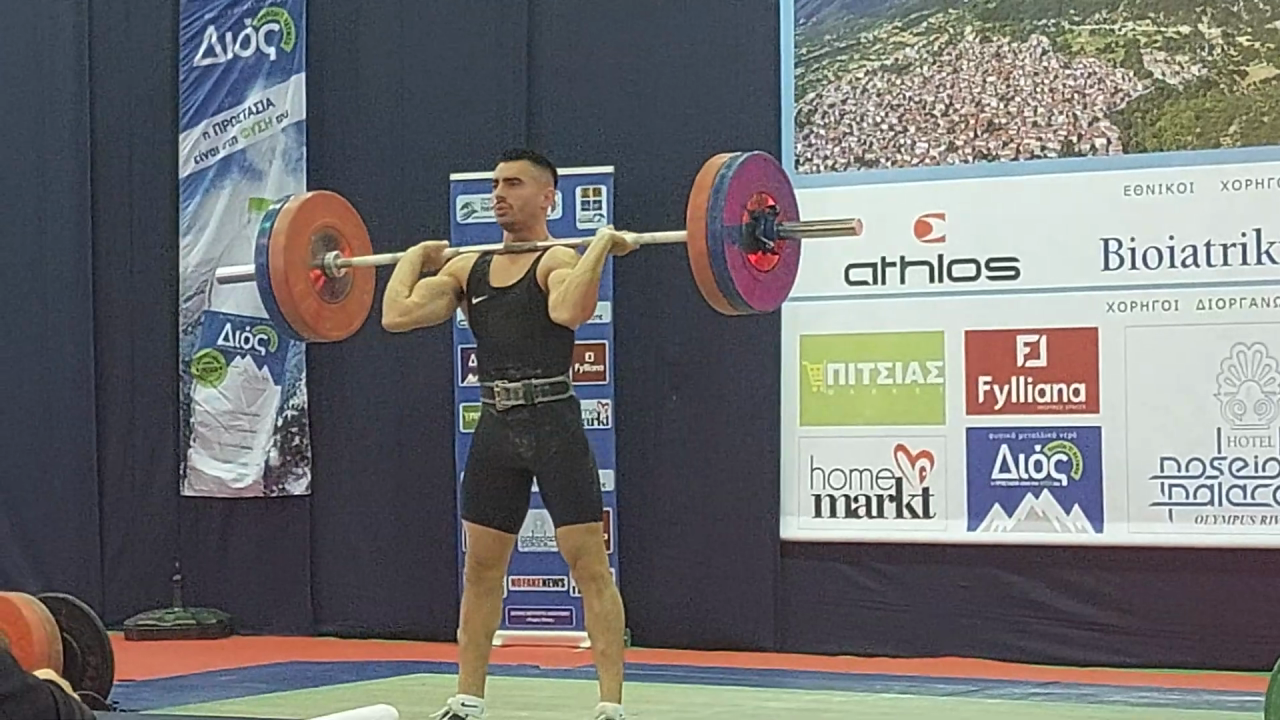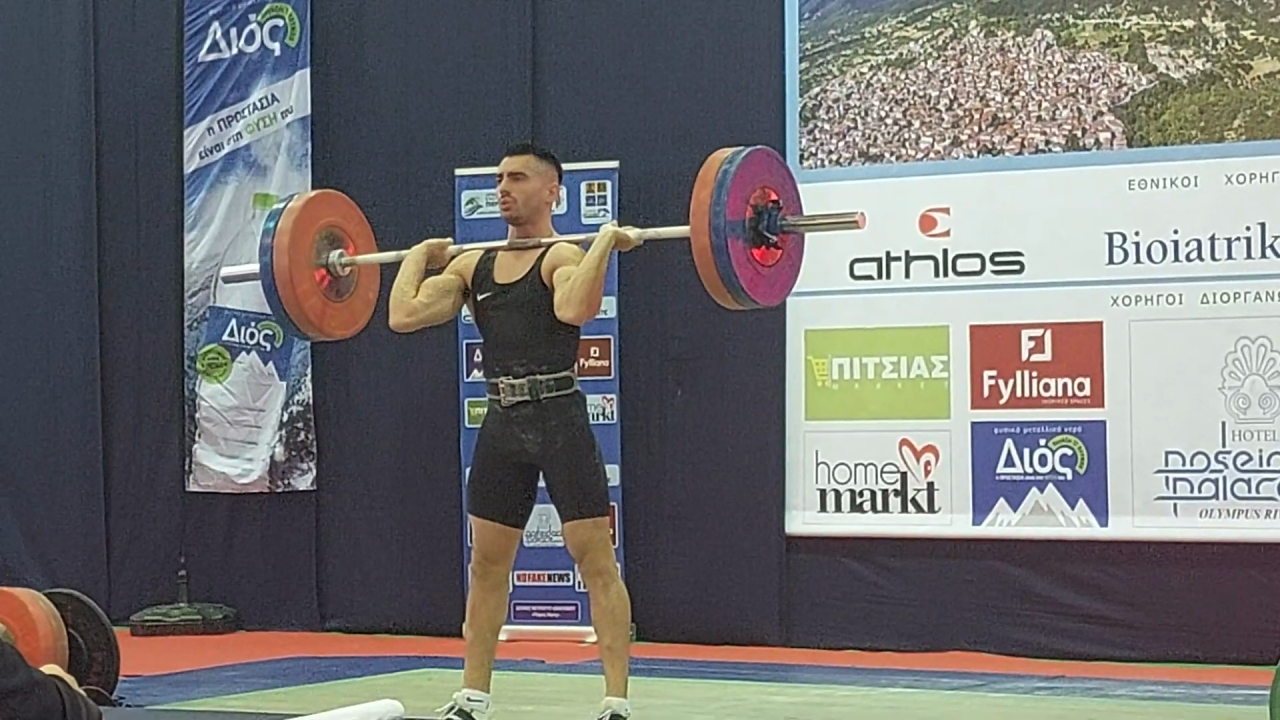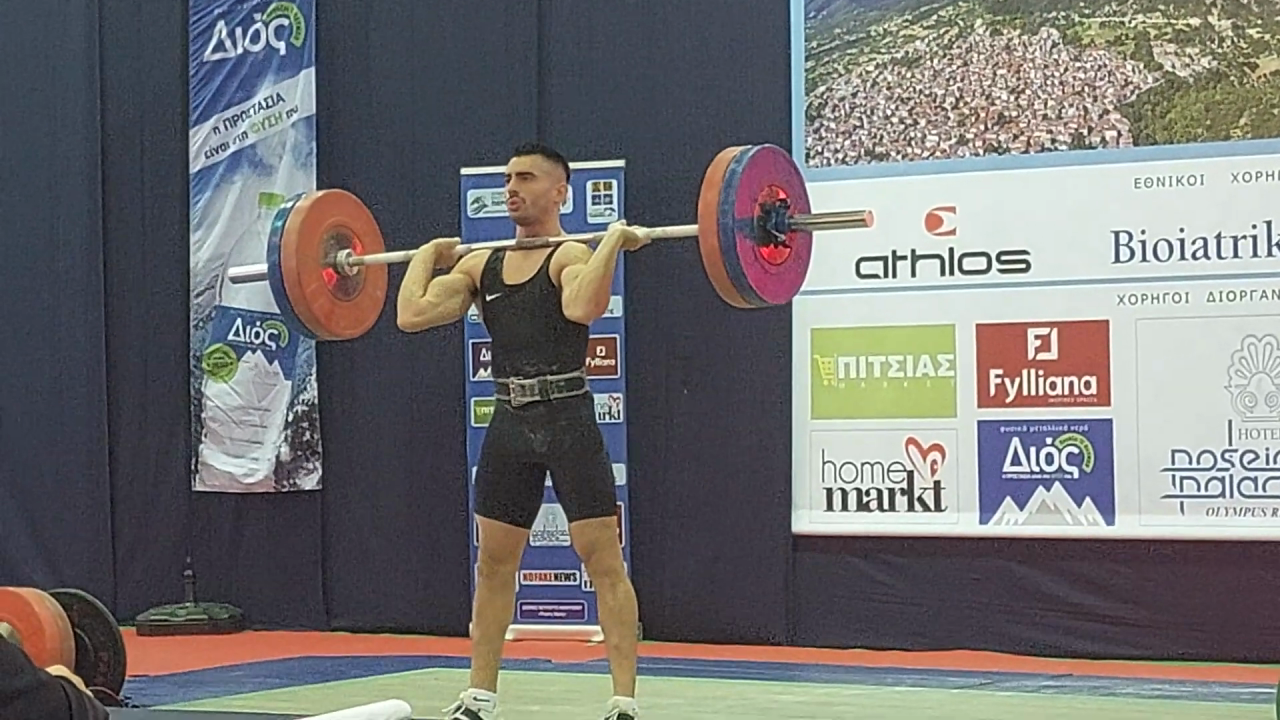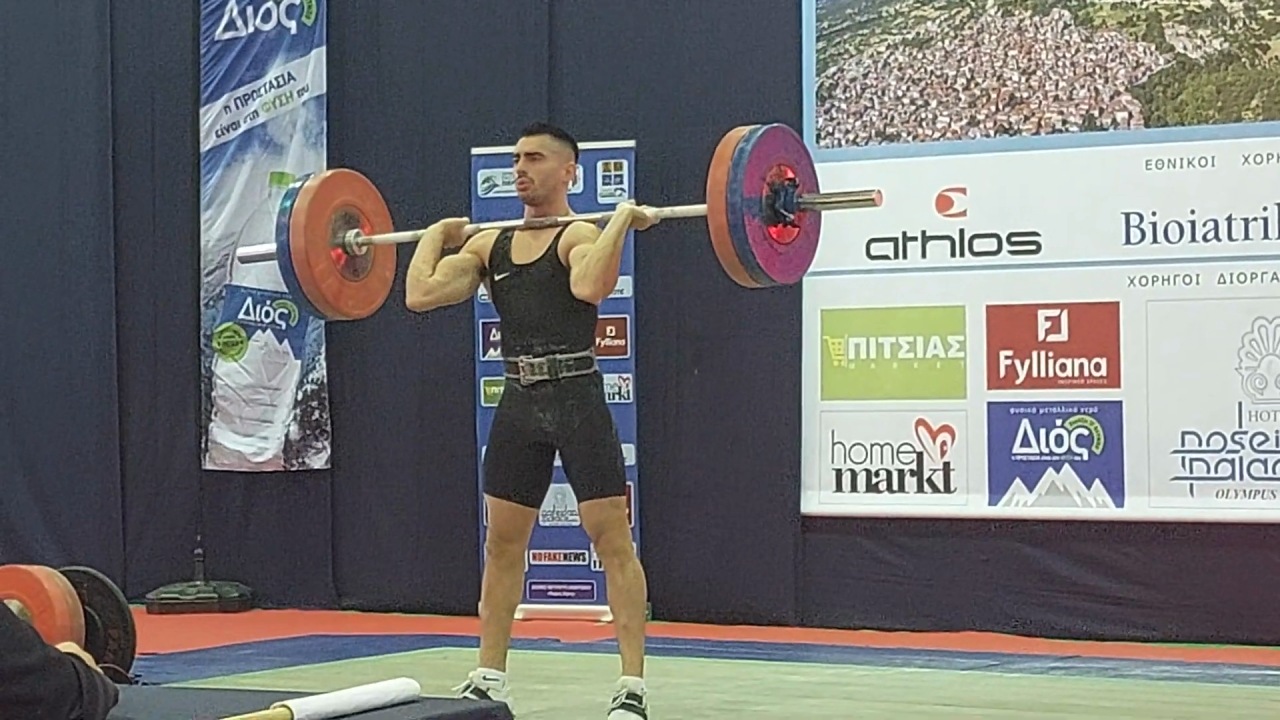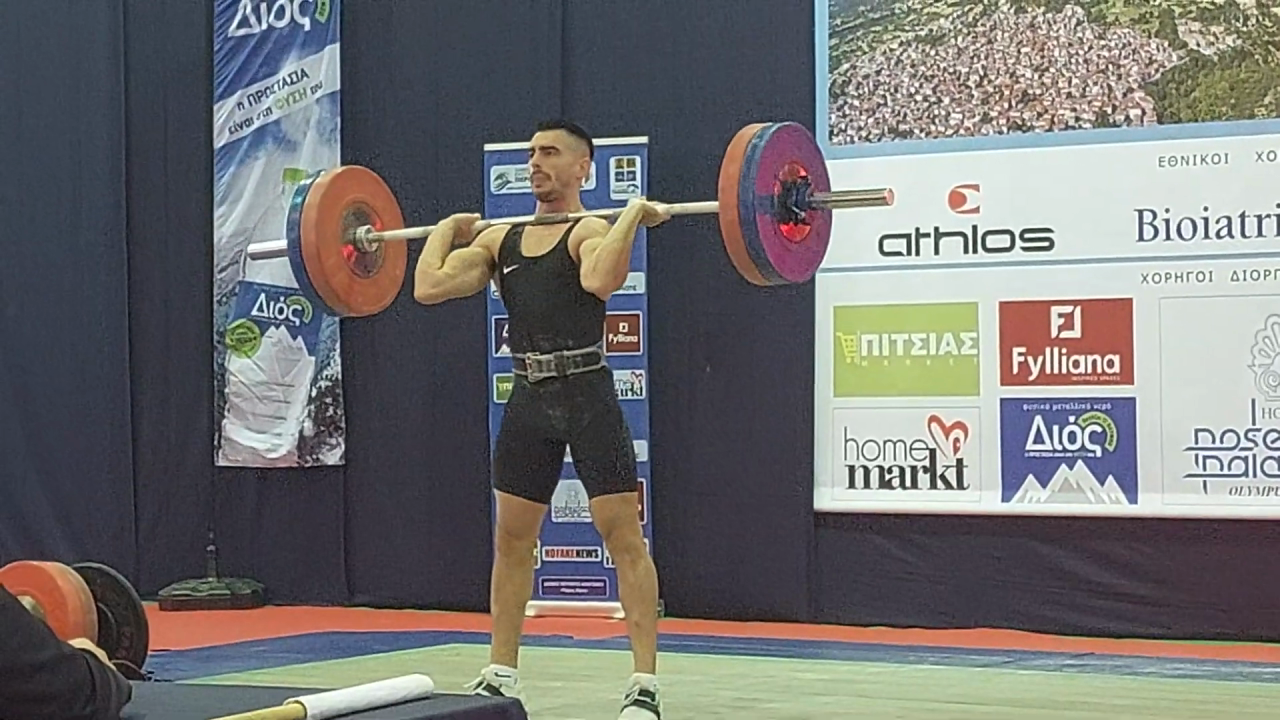
dt=1s
person 1, frame 1
left shoulder: (560, 260)
right shoulder: (467, 268)
left elbow: (568, 311)
right elbow: (397, 316)
left wrist: (602, 244)
right wrist: (414, 257)
left hip: (552, 422)
right hip: (495, 427)
left knee: (590, 566)
right knee: (480, 569)
person 1, frame 2
left shoulder: (565, 256)
right shoulder: (471, 264)
left elbow: (572, 309)
right elbow: (404, 316)
left wrist: (606, 240)
right wrist: (418, 256)
left hip: (558, 417)
right hip: (501, 423)
left knee: (596, 562)
right knee: (487, 564)
person 1, frame 3
left shoulder: (573, 256)
right shoulder: (480, 265)
left elbow: (580, 308)
right elbow: (411, 315)
left wrist: (614, 239)
right wrist: (426, 255)
left hip: (566, 418)
right hip: (508, 423)
left knee: (603, 562)
right knee: (493, 564)
person 1, frame 4
left shoulder: (583, 235)
right shoulder: (488, 244)
left elbow: (588, 287)
right elbow: (420, 295)
left wrist: (623, 219)
right wrist: (435, 236)
left hip: (575, 397)
right hip: (518, 402)
left knee: (613, 542)
right knee: (502, 544)
person 1, frame 5
left shoulder: (593, 229)
right shoulder: (498, 238)
left elbow: (598, 282)
right elbow: (429, 288)
left wrist: (634, 214)
right wrist: (446, 232)
left hip: (586, 393)
right hip: (528, 399)
left knee: (623, 537)
right knee: (511, 539)
